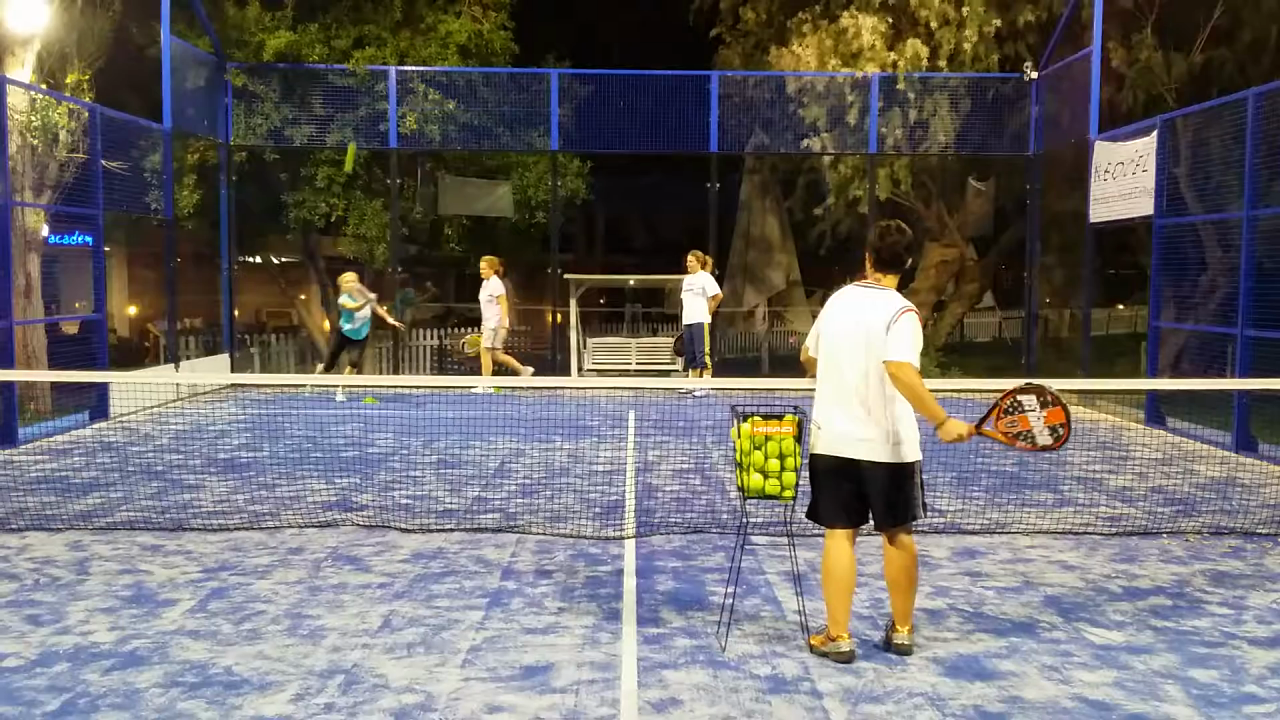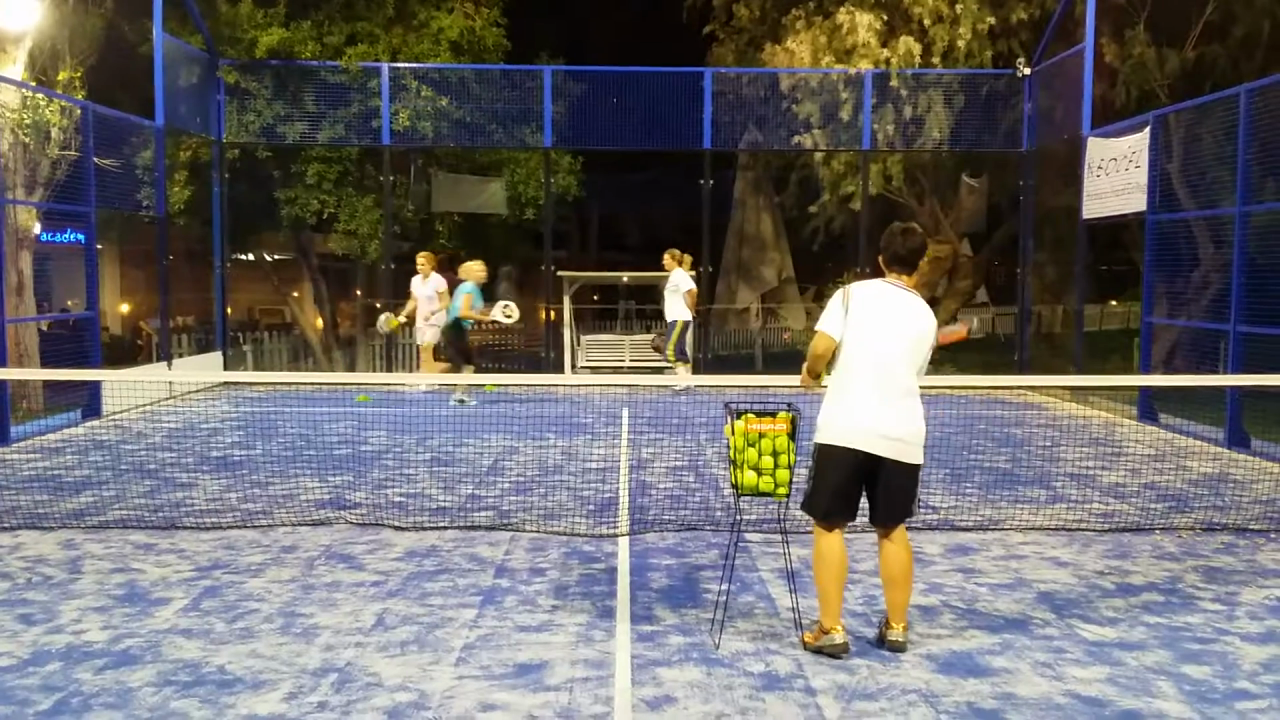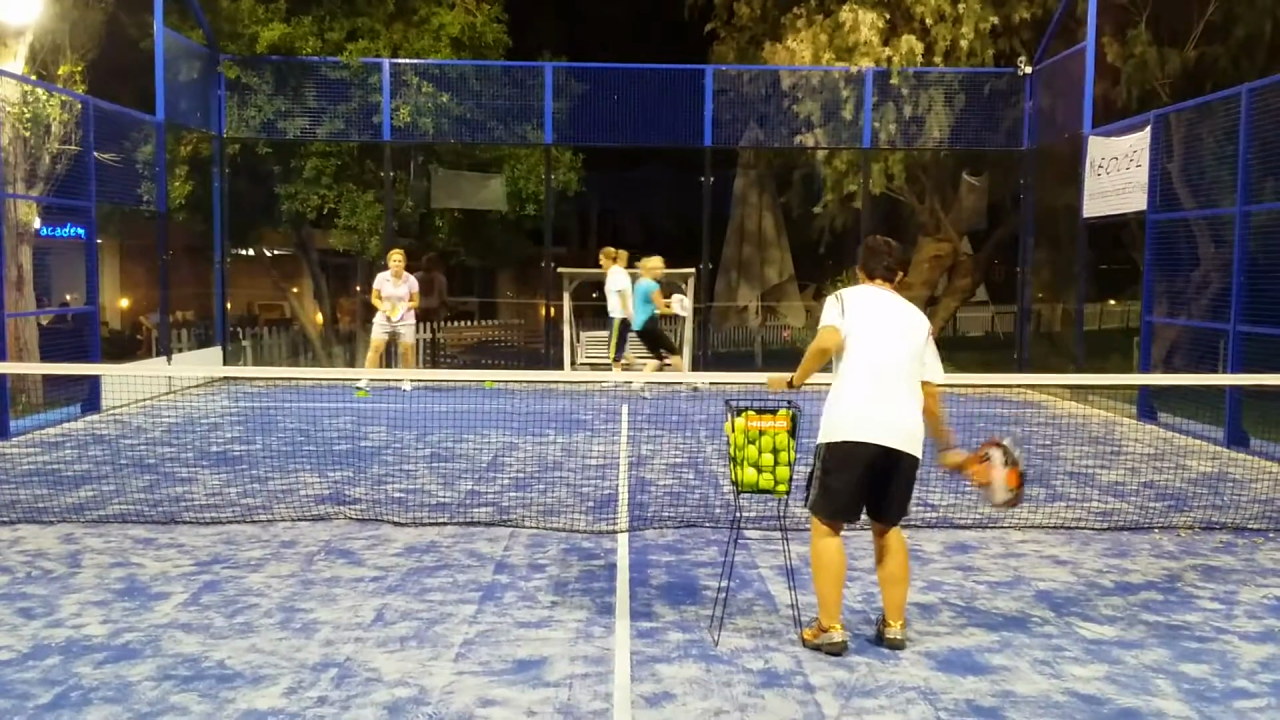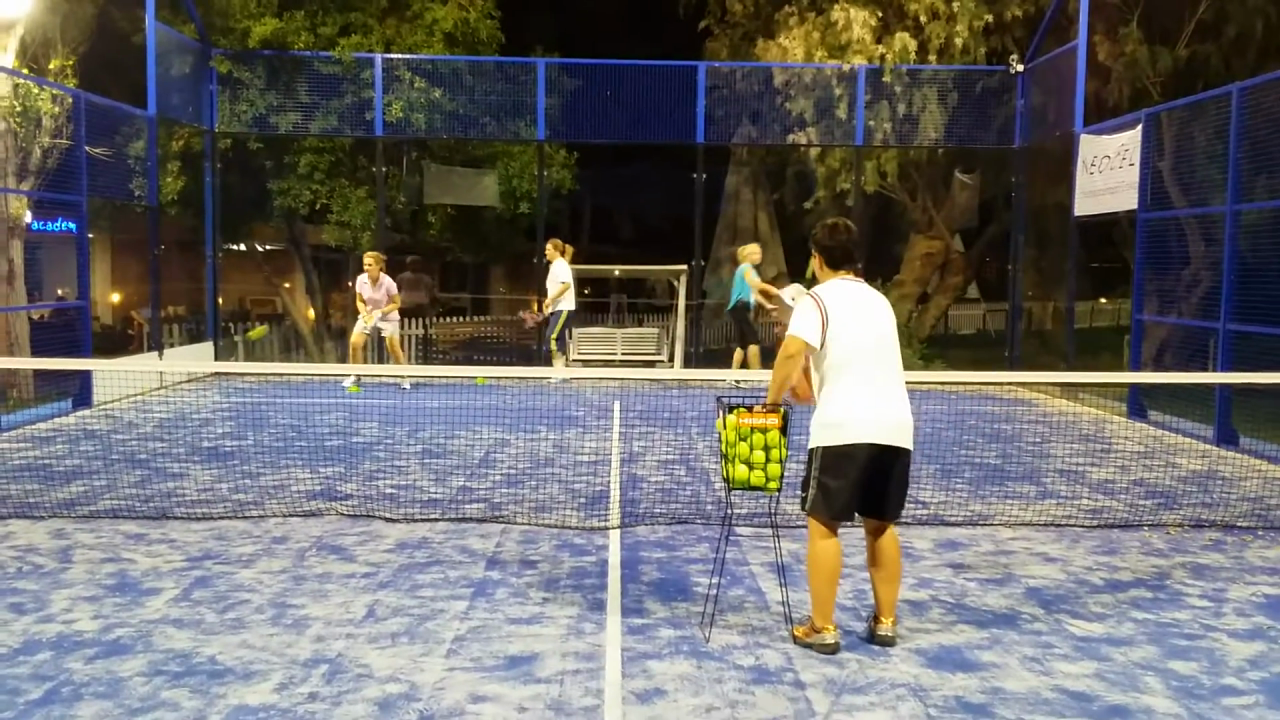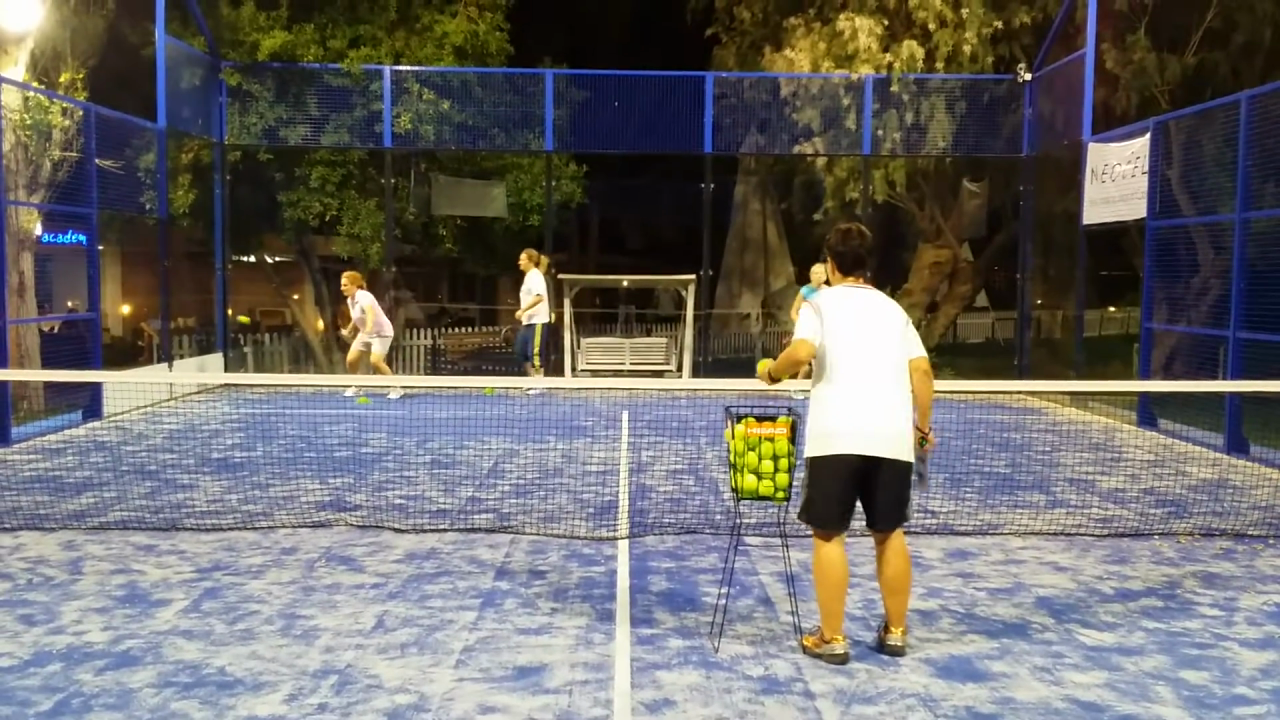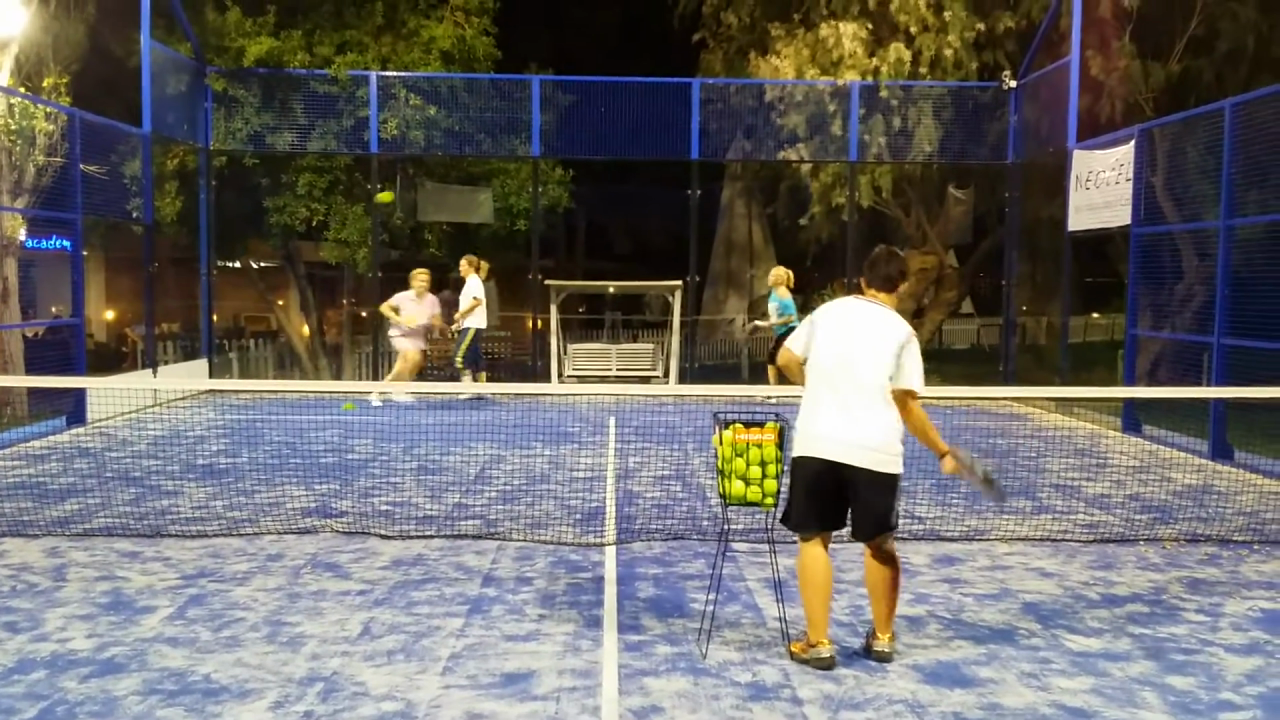
dt=0.7s
person 1, frame 1
left shoulder: (837, 299)
right shoulder: (901, 312)
left elbow: (808, 357)
right elbow: (900, 372)
right wrist: (942, 421)
left hip: (831, 440)
right hip: (887, 445)
left knee: (839, 535)
right knee: (897, 535)
left ankle: (838, 636)
right ankle: (902, 630)
person 1, frame 2
left shoulder: (851, 294)
right shoulder: (925, 316)
left elbow: (820, 350)
left wrist: (811, 374)
left hip: (844, 431)
right hip: (901, 438)
left knee: (830, 527)
right knee: (892, 531)
left ankle: (830, 630)
right ankle: (896, 628)
person 1, frame 3
left shoulder: (845, 298)
right shoulder: (917, 318)
left elbow: (828, 342)
right elbow: (928, 394)
left wrist: (793, 380)
right wrist: (946, 445)
left hip: (851, 428)
right hip: (903, 435)
left knee: (826, 525)
right knee: (888, 527)
left ankle: (830, 629)
right ankle: (893, 625)
person 1, frame 4
left shoulder: (817, 298)
right shoulder: (879, 300)
left elbow: (792, 353)
left wrist: (772, 401)
left hip: (844, 428)
right hip: (895, 427)
left knee: (823, 524)
right knee: (881, 525)
left ankle: (822, 629)
right ankle: (885, 622)
person 1, frame 5
left shoulder: (821, 303)
right shoulder: (893, 309)
left elbow: (801, 351)
right elbow: (921, 371)
left wrist: (771, 371)
right wrist: (923, 426)
left hip: (836, 437)
right hip: (892, 439)
left knee: (828, 535)
right knee: (889, 535)
left ankle: (832, 638)
right ankle: (895, 632)
person 1, frame 6
left shoulder: (827, 311)
right shoulder: (902, 331)
left elbow: (787, 360)
right elbow: (906, 403)
right wrist: (941, 451)
left hip: (816, 444)
right hip: (876, 451)
left knee: (813, 539)
right knee: (878, 544)
left ankle: (818, 642)
right ankle: (882, 638)
